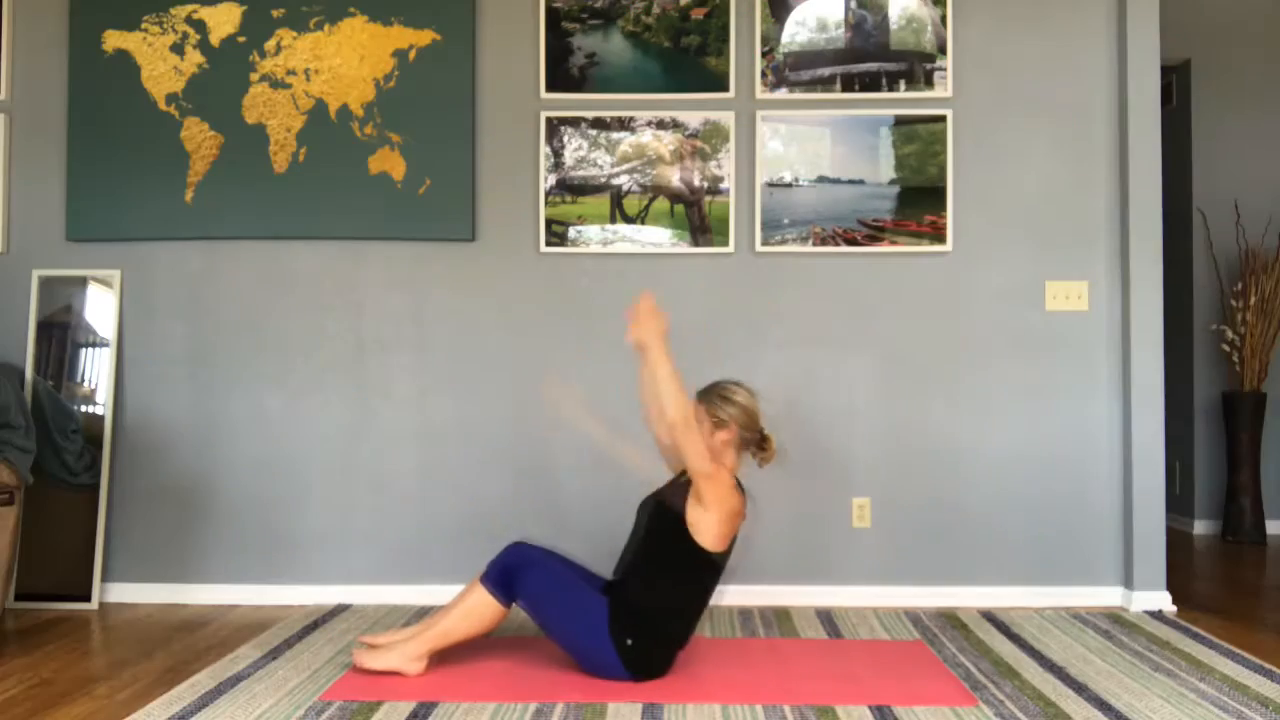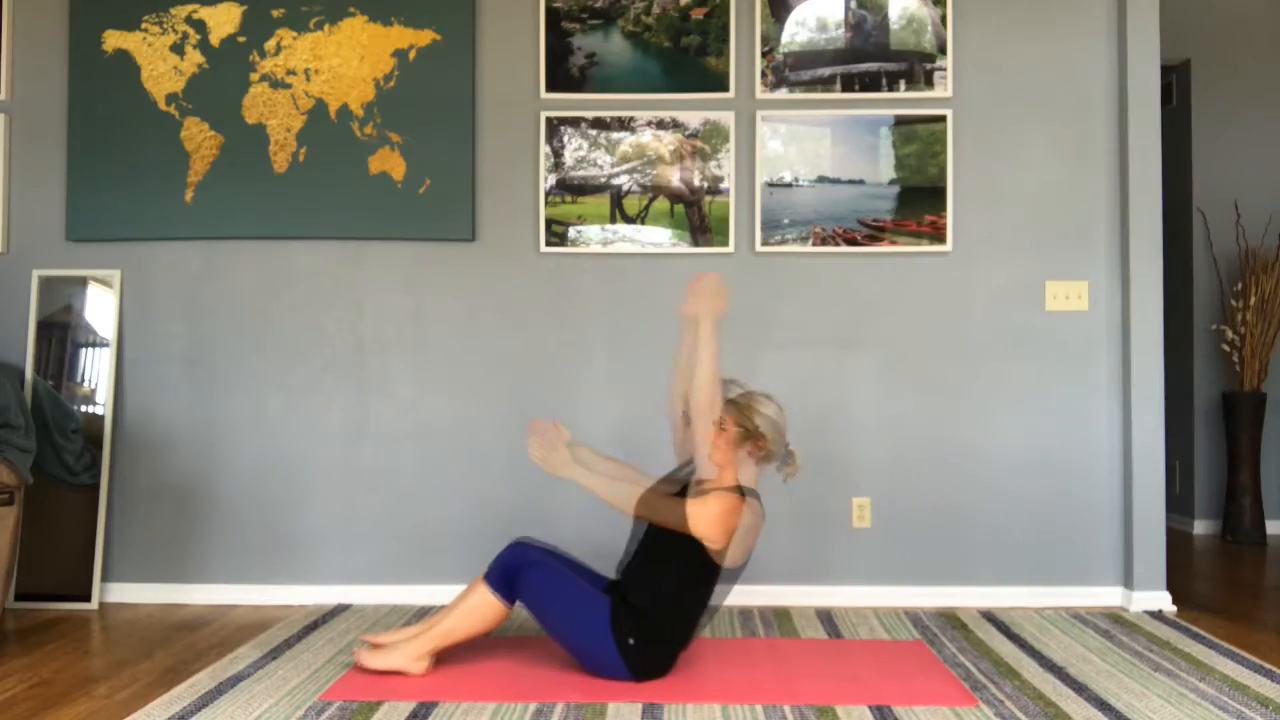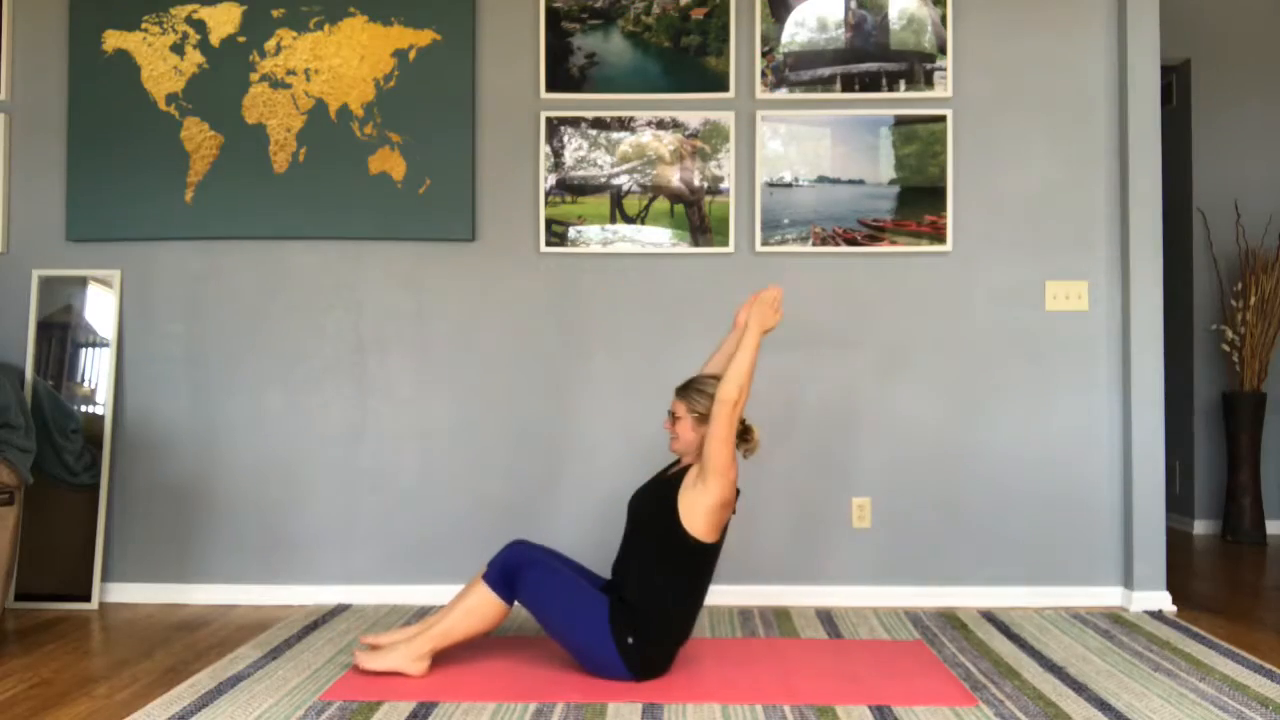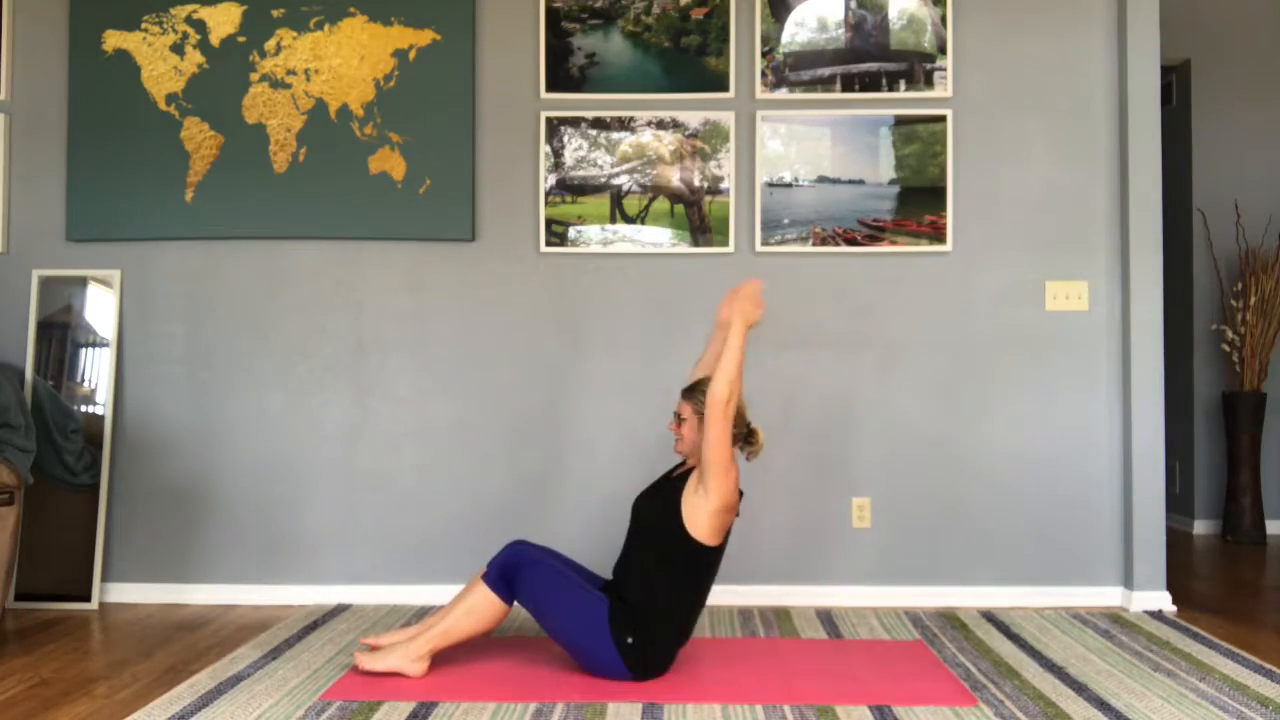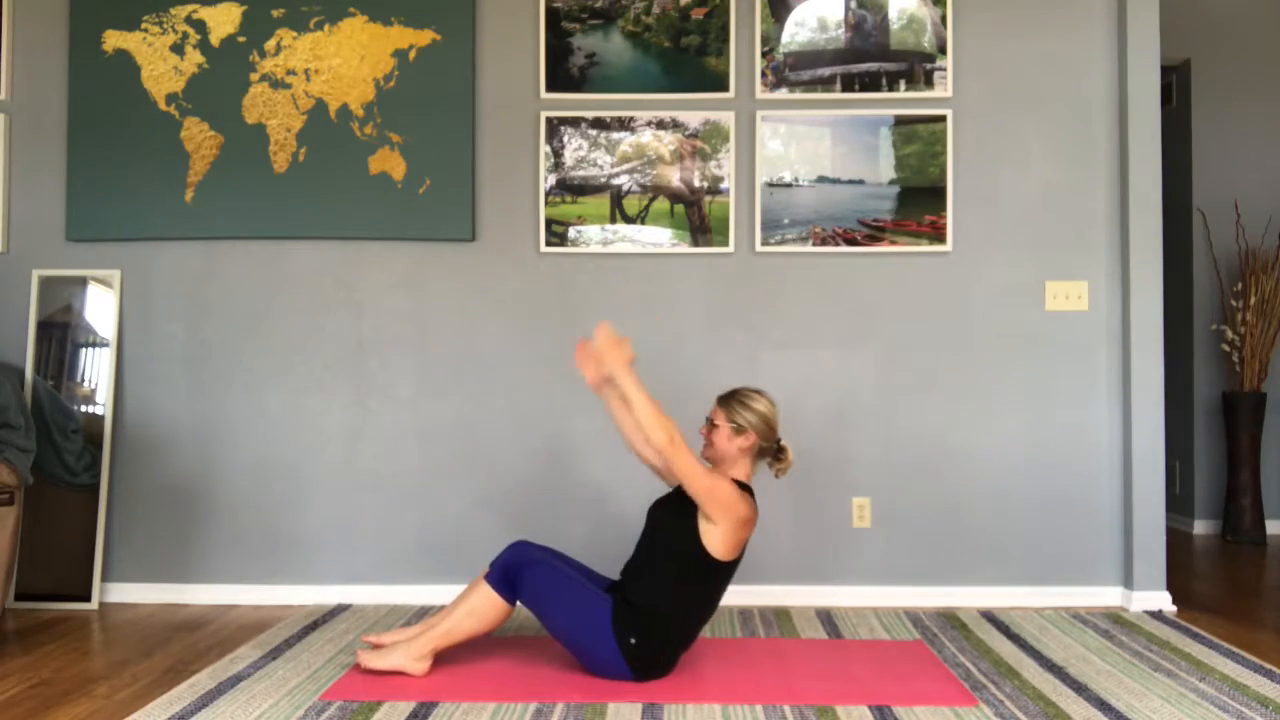
dt=0.4s
person 1, frame 1
left shoulder: (721, 498)
right shoulder: (700, 482)
left elbow: (679, 426)
right elbow: (666, 429)
left wrist: (654, 345)
right wrist: (647, 349)
left hip: (634, 647)
right hip: (626, 616)
left knee: (517, 565)
right knee: (520, 557)
left ankle: (411, 652)
right ankle: (417, 639)
person 1, frame 2
left shoulder: (727, 503)
right shoulder: (708, 476)
left elbow: (637, 504)
right elbow: (686, 400)
right wrist: (695, 326)
left hip: (637, 648)
right hip: (630, 615)
left knee: (520, 566)
right knee: (522, 555)
left ankle: (418, 650)
right ankle: (420, 636)
person 1, frame 3
left shoulder: (711, 488)
right shoulder: (688, 470)
left elbow: (727, 402)
right elbow: (707, 389)
left wrist: (755, 331)
right wrist: (738, 329)
left hip: (635, 646)
right hip: (625, 614)
left knee: (518, 566)
right knee: (520, 555)
left ankle: (416, 651)
right ankle: (420, 635)
person 1, frame 4
left shoulder: (715, 492)
right shoulder: (691, 472)
left elbow: (720, 404)
right elbow: (701, 390)
left wrist: (738, 329)
right wrist: (724, 328)
left hip: (633, 646)
right hip: (625, 616)
left knee: (517, 566)
right knee: (520, 555)
left ankle: (416, 652)
right ankle: (419, 637)
person 1, frame 5
left shoulder: (734, 506)
right shoulder: (711, 489)
left elbow: (668, 446)
right elbow: (647, 448)
left wrist: (621, 371)
right wrist: (604, 385)
left hip: (637, 646)
right hip: (630, 615)
left knee: (521, 566)
right knee: (524, 554)
left ankle: (418, 651)
right ankle: (420, 636)
